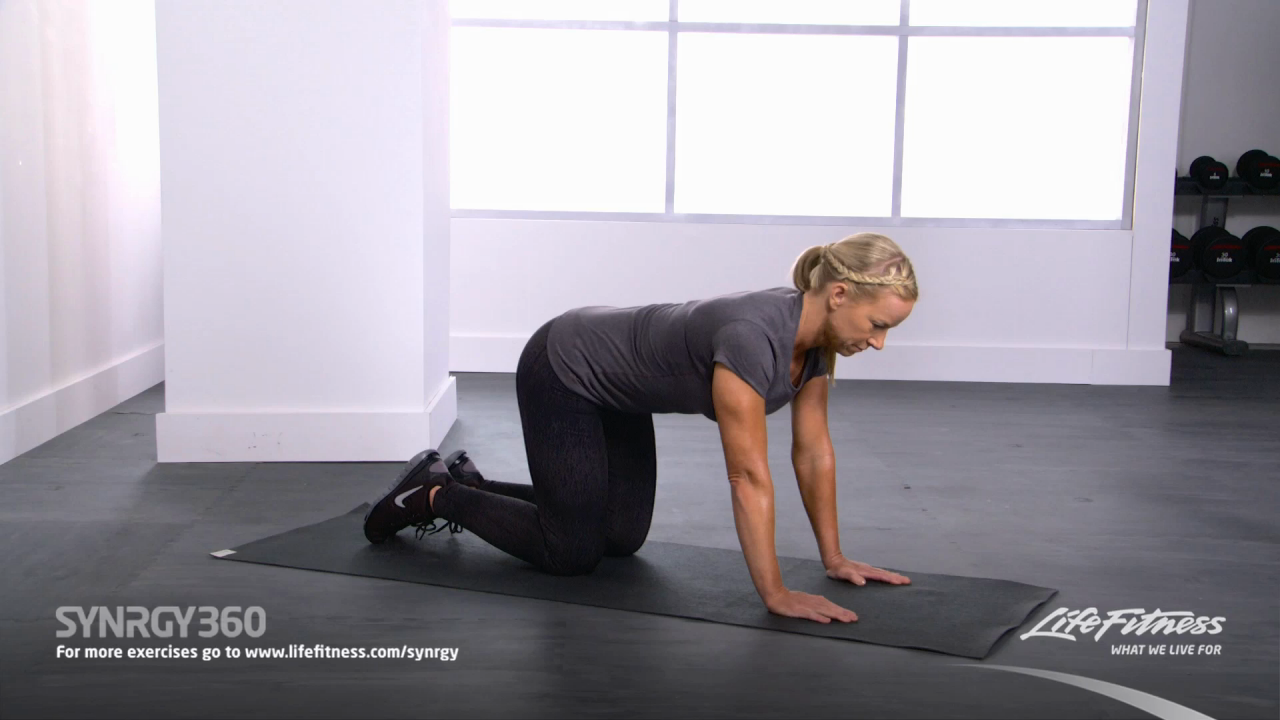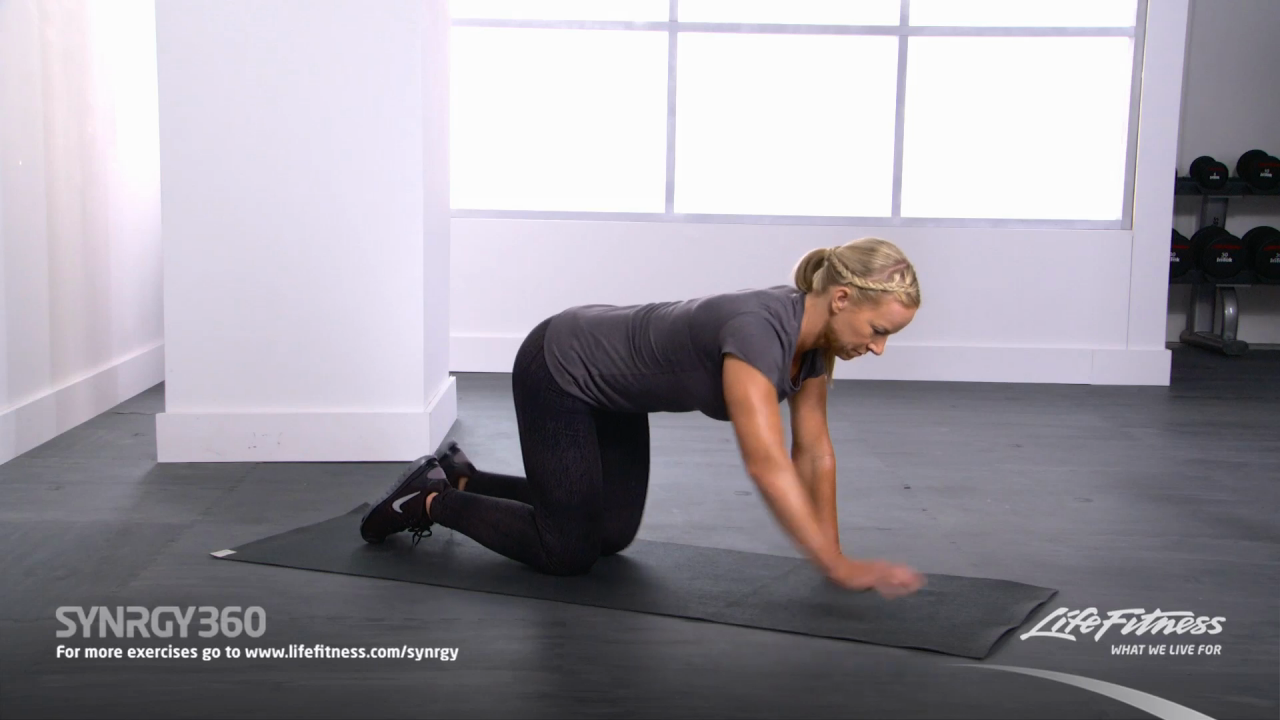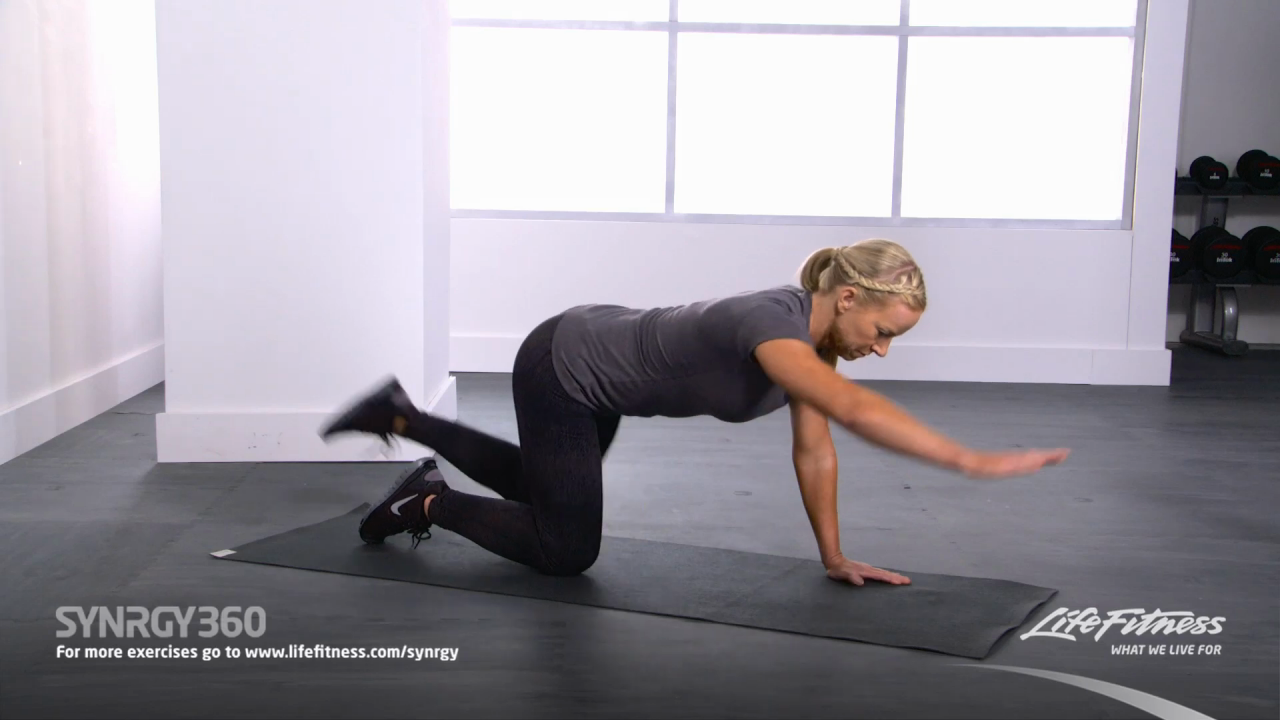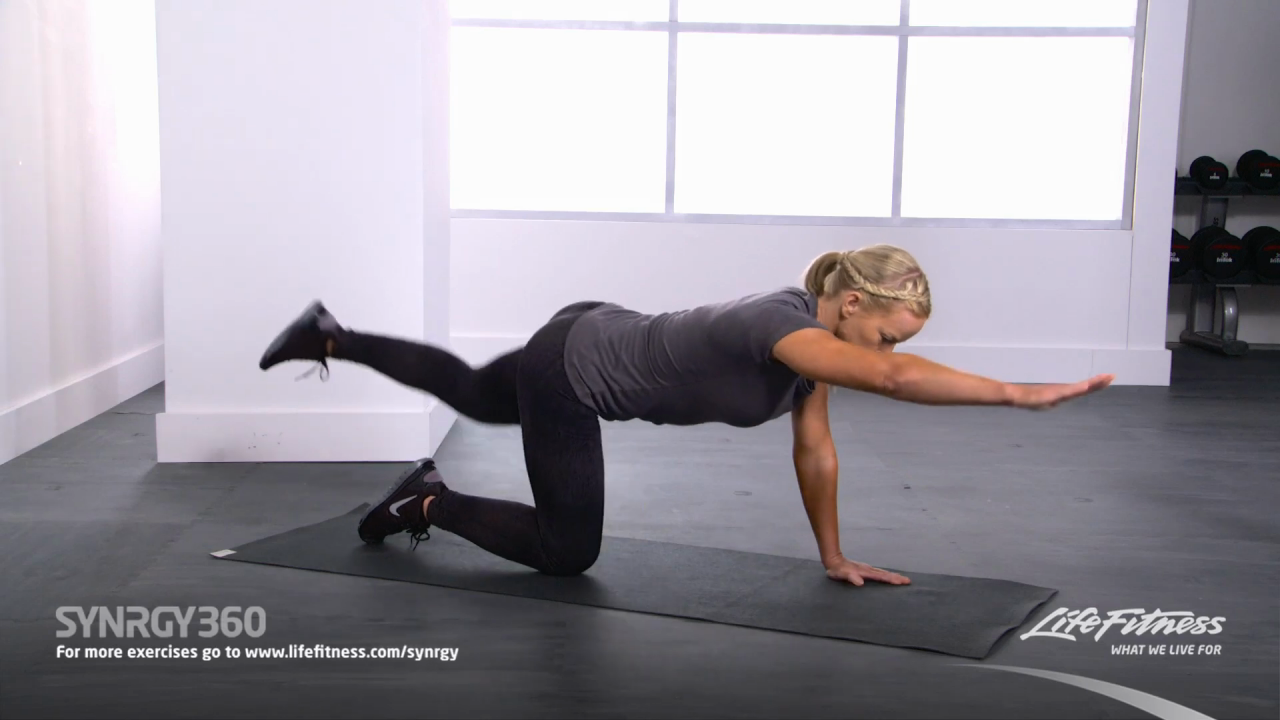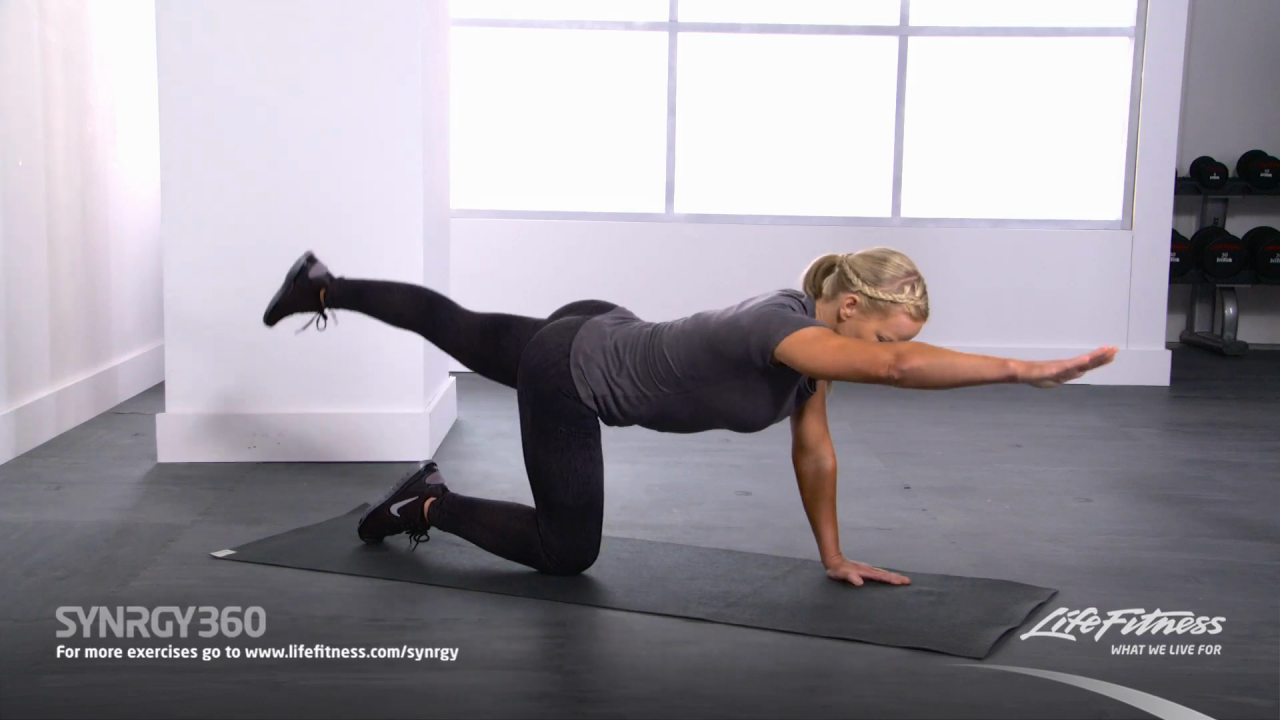
dt=0.2s
person 1, frame 1
left shoulder: (817, 332)
right shoulder: (754, 336)
left elbow: (813, 450)
right elbow: (749, 476)
left wrist: (835, 556)
right wrist: (775, 595)
left hip: (612, 384)
right hip: (560, 372)
left knee: (621, 538)
right knee: (572, 552)
left ankle: (470, 485)
right ankle: (432, 495)
person 1, frame 2
left shoulder: (811, 331)
right shoulder: (754, 331)
left elbow: (813, 448)
right elbow: (766, 464)
left wrist: (831, 551)
right wrist: (839, 564)
left hip: (610, 378)
right hip: (559, 372)
left knee: (608, 534)
right knee: (564, 553)
left ankle: (461, 479)
right ankle: (430, 500)
person 1, frame 3
left shoulder: (818, 326)
right shoulder: (775, 326)
left elbow: (814, 450)
right elbow: (856, 412)
left wrist: (835, 557)
right wrist: (977, 461)
left hip: (602, 354)
right hip: (558, 371)
left knee: (524, 481)
right knee: (569, 550)
left ankle: (395, 415)
right ankle: (429, 502)
person 1, frame 4
left shoulder: (810, 327)
right shoulder: (784, 327)
left elbow: (815, 450)
right elbow: (894, 379)
left wrist: (834, 556)
right wrist: (1021, 393)
left hip: (601, 341)
right hip: (565, 374)
left knee: (474, 396)
right knee: (567, 550)
left ankle: (331, 337)
right ankle: (428, 502)
person 1, frame 5
left shoulder: (813, 324)
right shoulder: (787, 331)
left elbow: (814, 451)
right elbow: (900, 368)
left wrist: (833, 556)
right wrist: (1029, 370)
left hip: (601, 340)
right hip: (568, 375)
left knee: (457, 330)
right knee: (567, 550)
left ankle: (322, 286)
right ankle: (430, 503)
